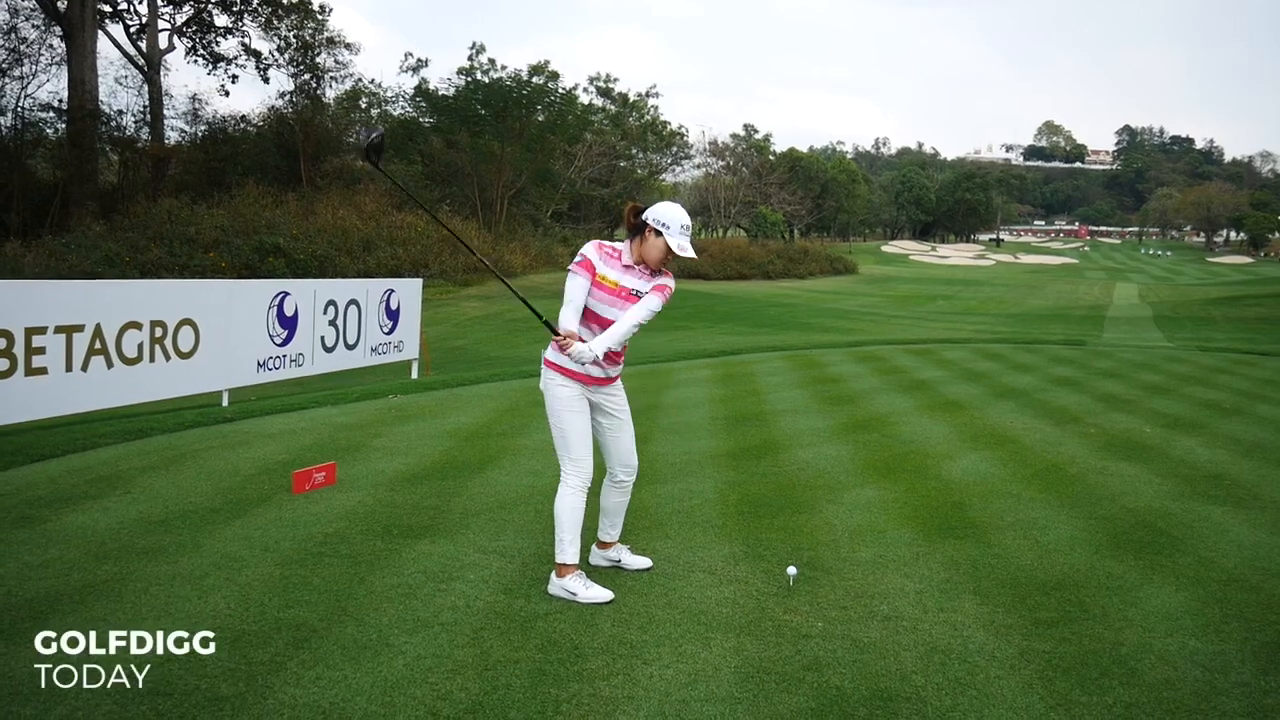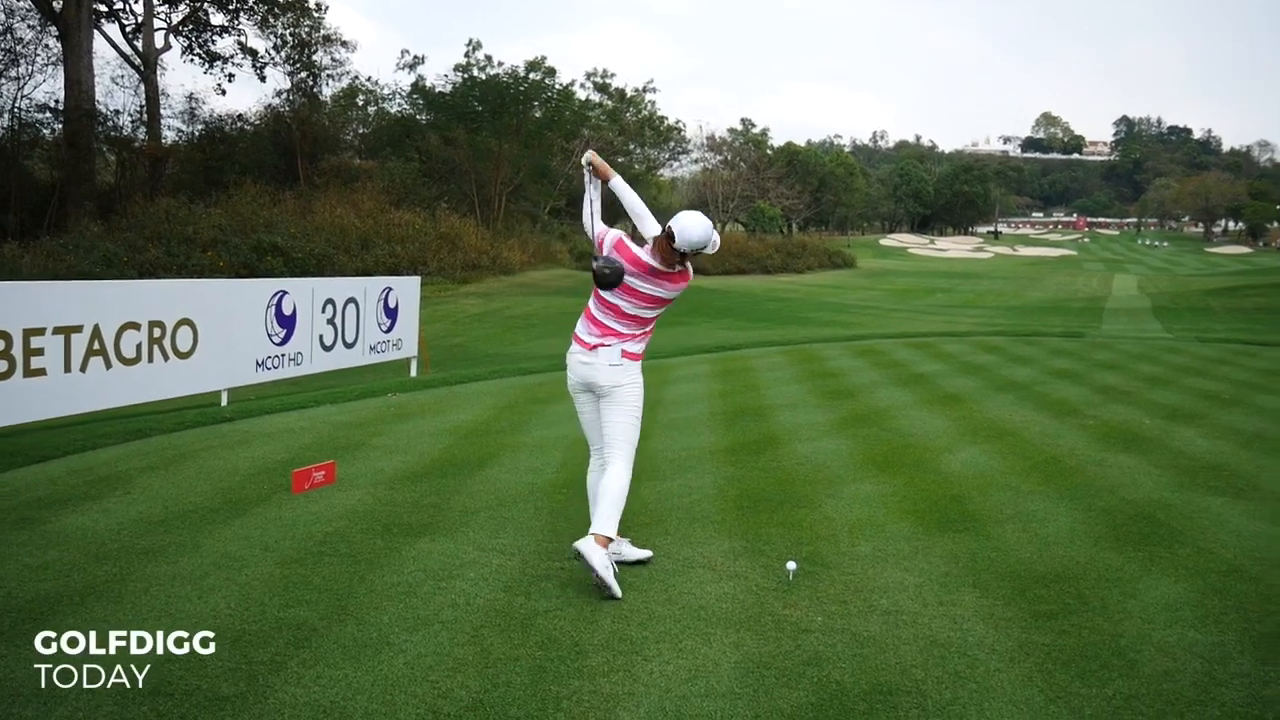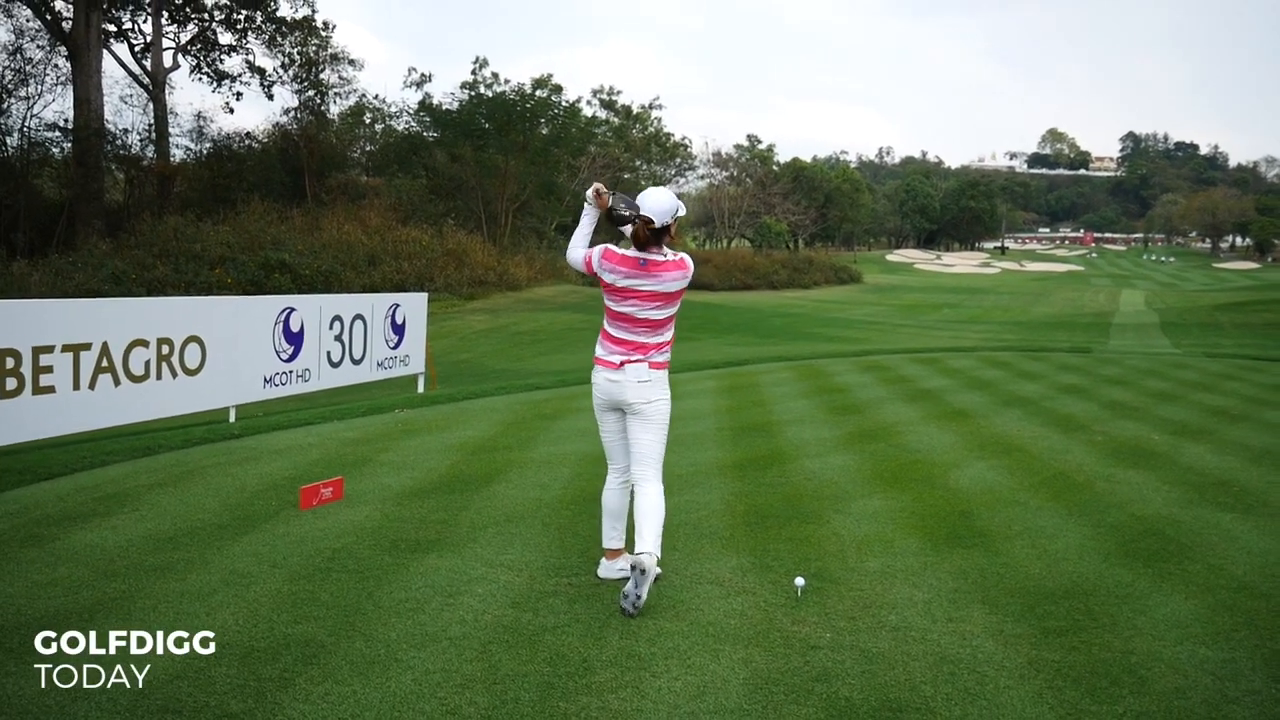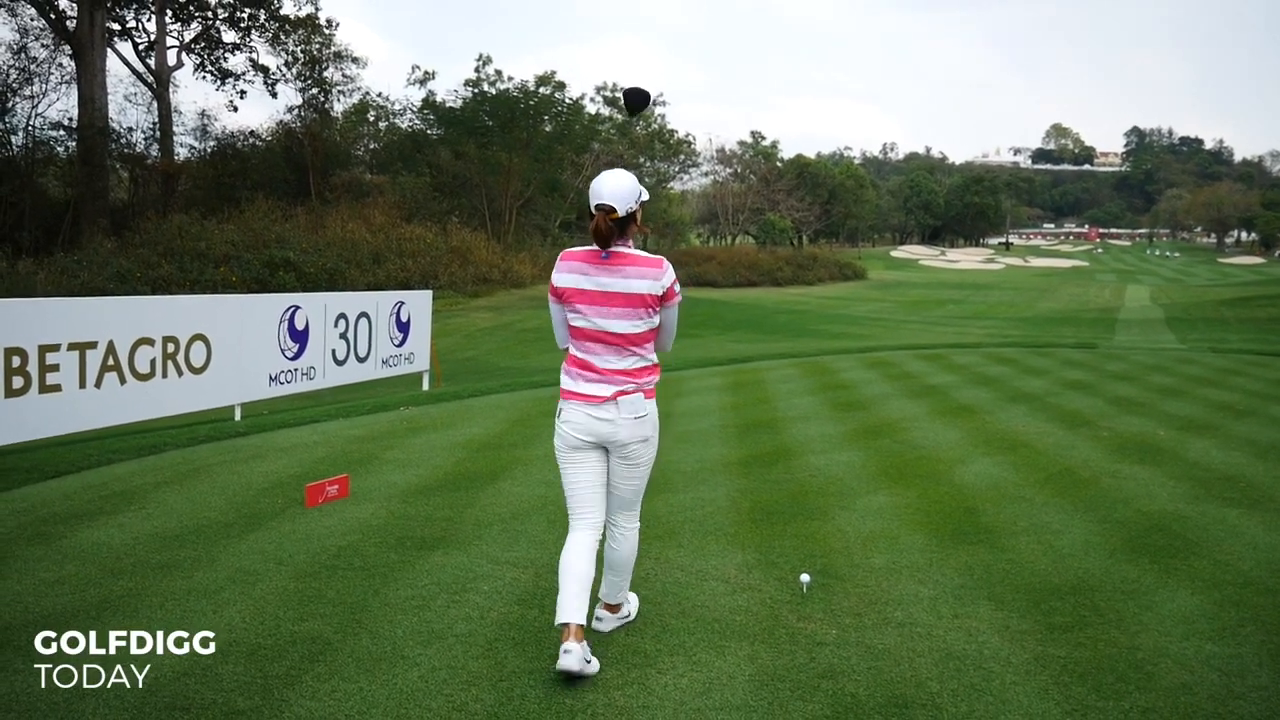
dt=1s
person 1, frame 1
left shoulder: (663, 283)
right shoulder: (596, 253)
left elbow: (630, 322)
right elbow: (570, 307)
left wrist: (589, 351)
right wrist: (567, 334)
left hip: (605, 381)
right hip: (565, 377)
left knee: (624, 469)
right knee: (577, 474)
left ankle: (607, 546)
right ankle: (565, 573)
person 1, frame 2
left shoulder: (618, 248)
right shoulder: (681, 278)
left elbow: (590, 221)
right elbow: (652, 229)
left wrist: (597, 177)
right wrist: (612, 177)
left hip: (580, 360)
right hip: (618, 369)
left knee: (601, 454)
right knee: (619, 460)
left ankle: (606, 538)
right ankle: (597, 542)
person 1, frame 3
left shoulder: (608, 259)
right shoulder: (683, 266)
left elbow: (573, 255)
left wrist: (592, 208)
right wrist: (613, 211)
left hip: (606, 379)
right hip: (648, 385)
left knee: (618, 472)
right knee: (648, 479)
left ankle: (613, 557)
right ankle: (646, 556)
person 1, frame 4
left shoulder: (566, 265)
right shoulder: (658, 271)
left elbow: (564, 338)
right elbow: (664, 341)
left hip: (577, 413)
right hip: (634, 414)
left knee: (584, 524)
right knee: (624, 518)
left ankle: (572, 637)
right ankle: (612, 605)
